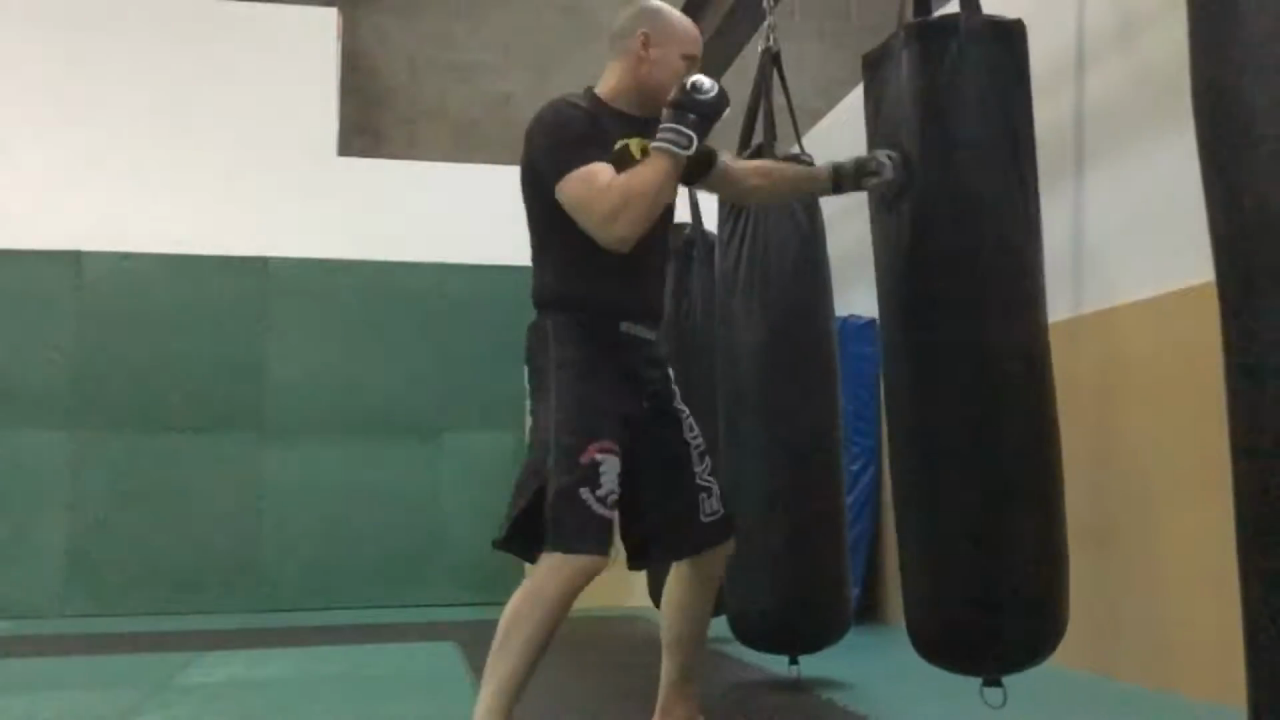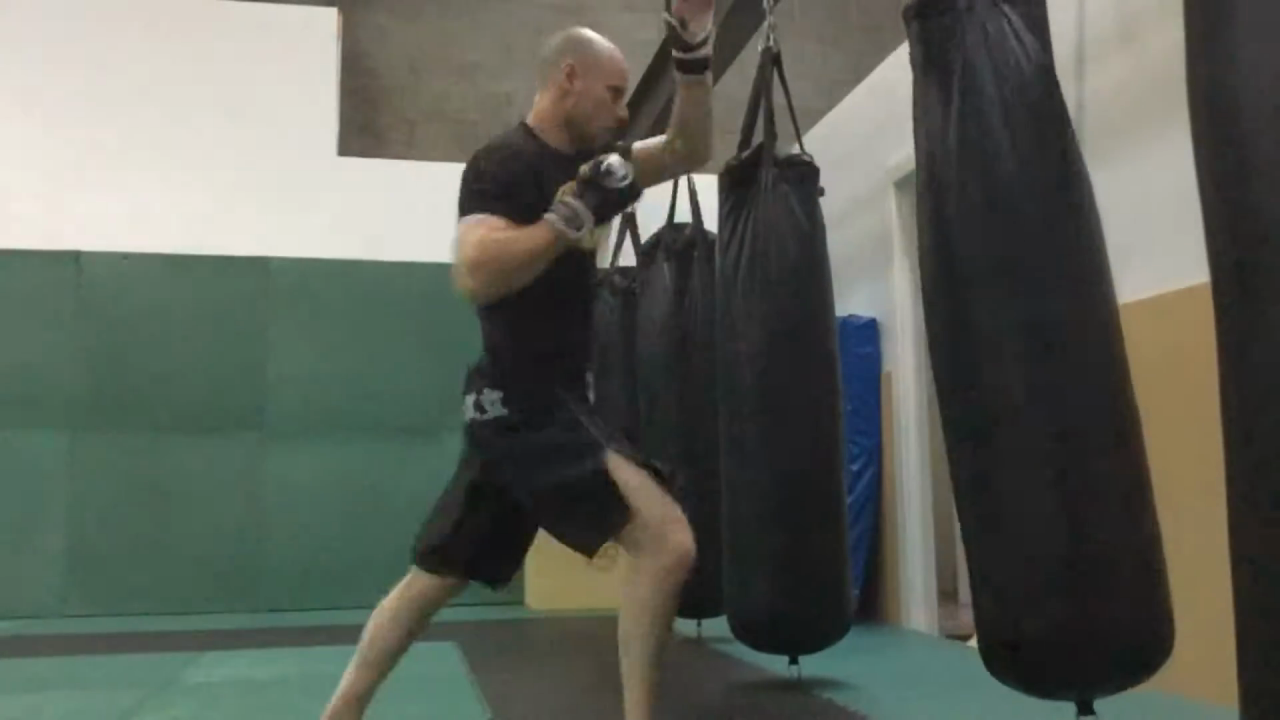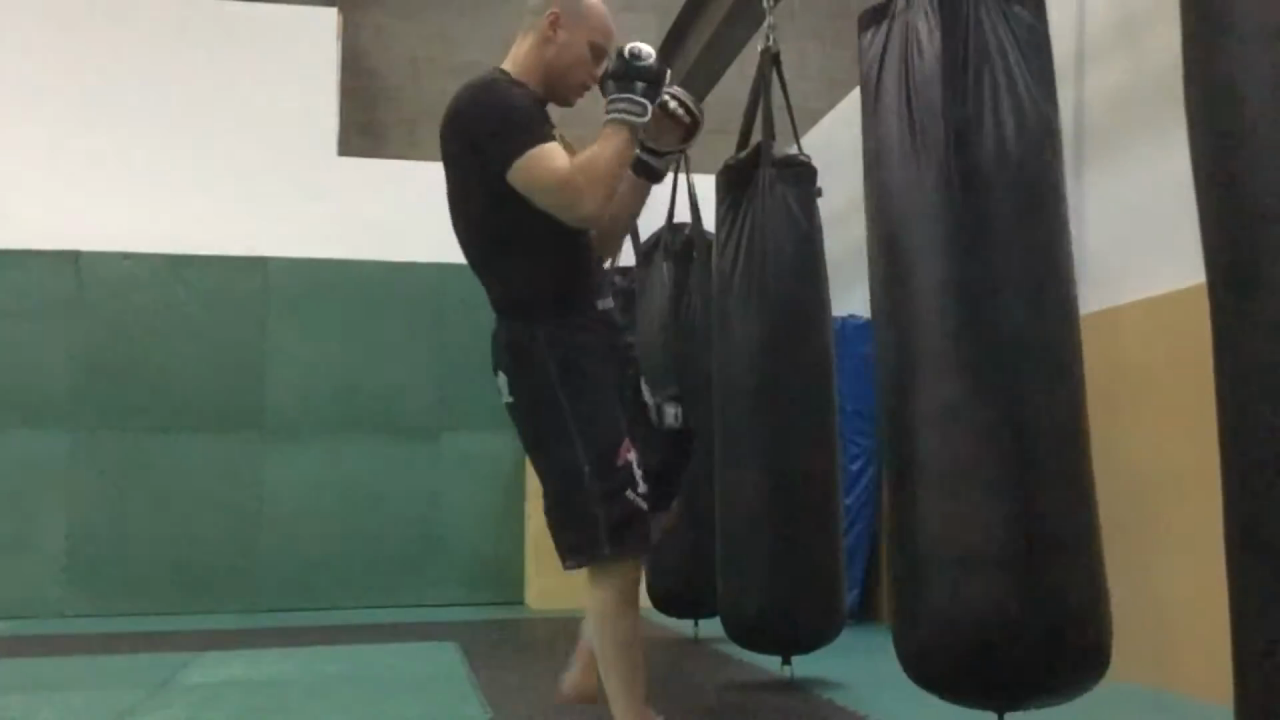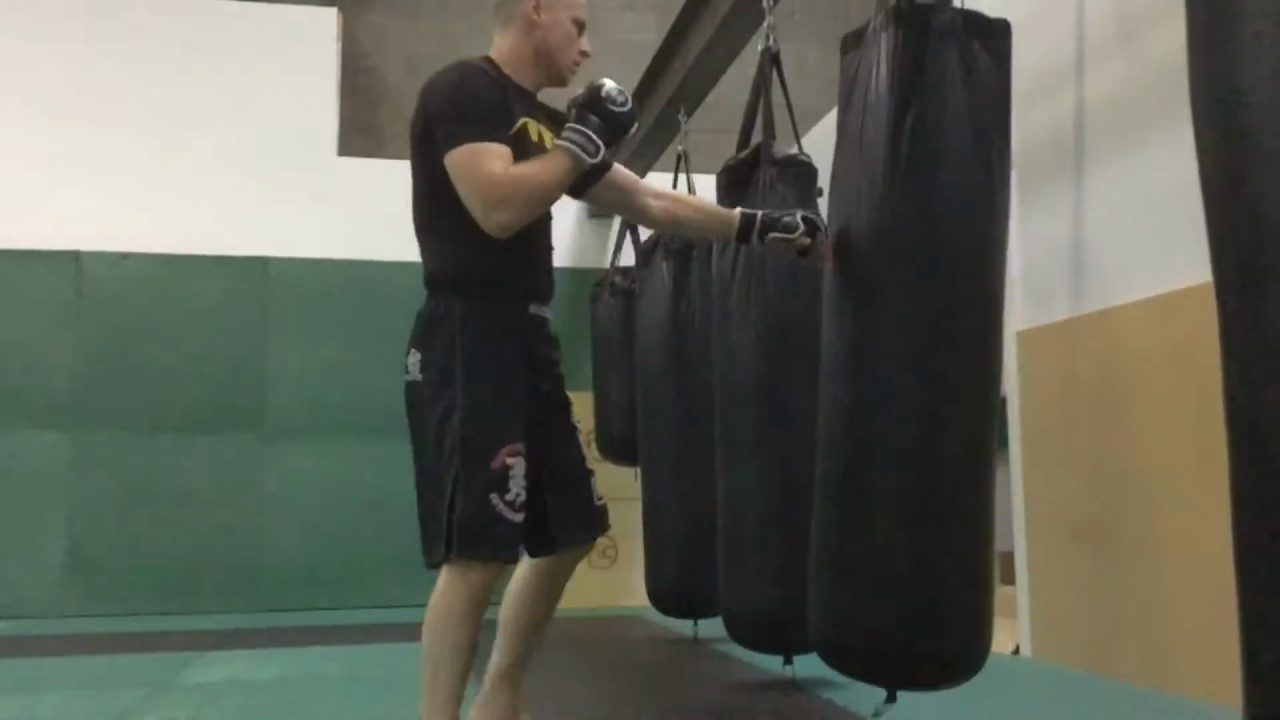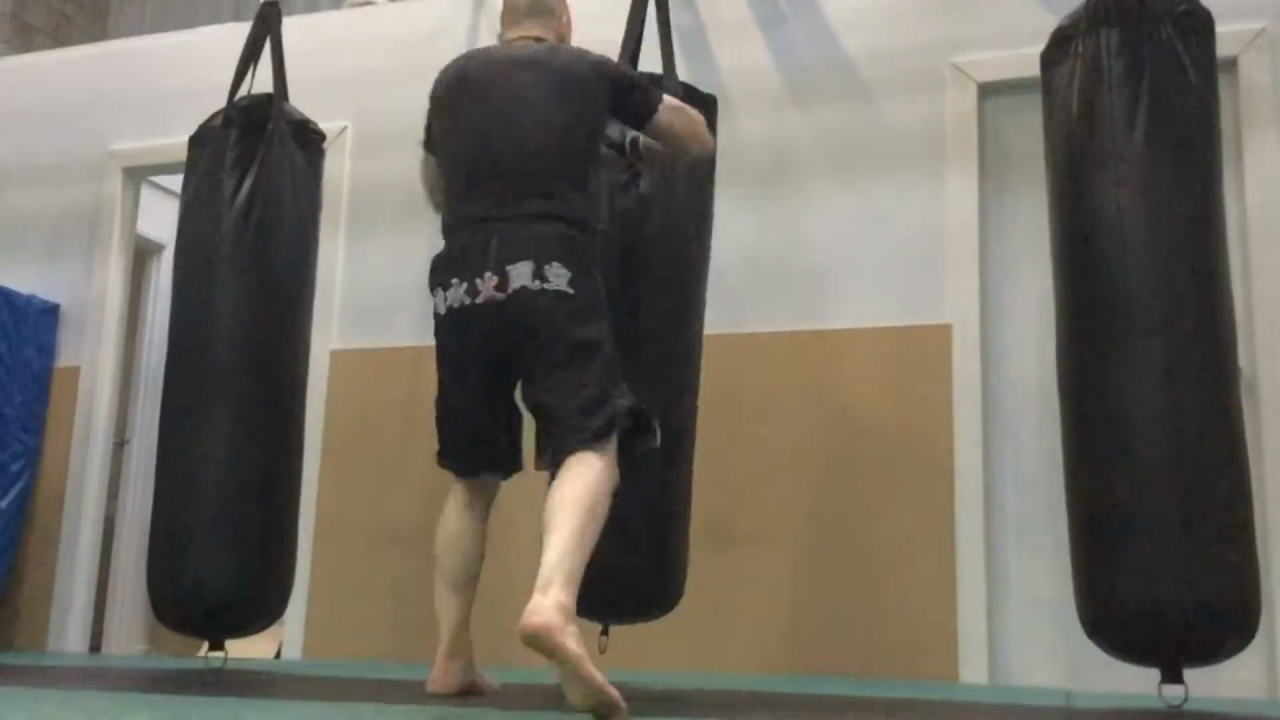
dt=0.7s
person 1, frame 1
left shoulder: (656, 130)
right shoulder: (566, 124)
left elbow: (738, 179)
right elbow: (616, 225)
left wrist: (839, 176)
right wrist: (680, 134)
left hip: (640, 359)
right hip: (582, 356)
left knee: (706, 545)
right knee: (573, 558)
person 1, frame 2
left shoulder: (574, 158)
right shoulder: (507, 162)
left elbow: (687, 151)
right elbow: (477, 277)
right wrist: (579, 212)
left hip: (528, 404)
right hip: (526, 401)
left knee: (439, 574)
right knee: (669, 542)
person 1, frame 3
left shoulder: (526, 112)
right shoulder: (494, 105)
left elbow: (597, 242)
right elbow: (582, 200)
left wrist: (651, 156)
right wrist: (627, 106)
left hip: (583, 334)
right hip: (555, 352)
left knee: (637, 517)
right knee: (615, 555)
person 1, frame 4
left shoulder: (541, 121)
right shoulder: (462, 90)
left elbow: (650, 203)
right elbow: (498, 208)
left wrist: (760, 224)
right wrist: (583, 137)
left hip: (521, 339)
right hip: (472, 344)
left knee: (569, 537)
right knee: (478, 554)
person 1, frame 5
left shoulder: (457, 77)
right shoulder: (588, 70)
right elbow: (699, 142)
right wrist: (645, 105)
left hip: (463, 285)
right hip: (550, 270)
left knee: (473, 476)
right knee: (588, 450)
left ankle: (452, 658)
right ankle: (553, 603)
